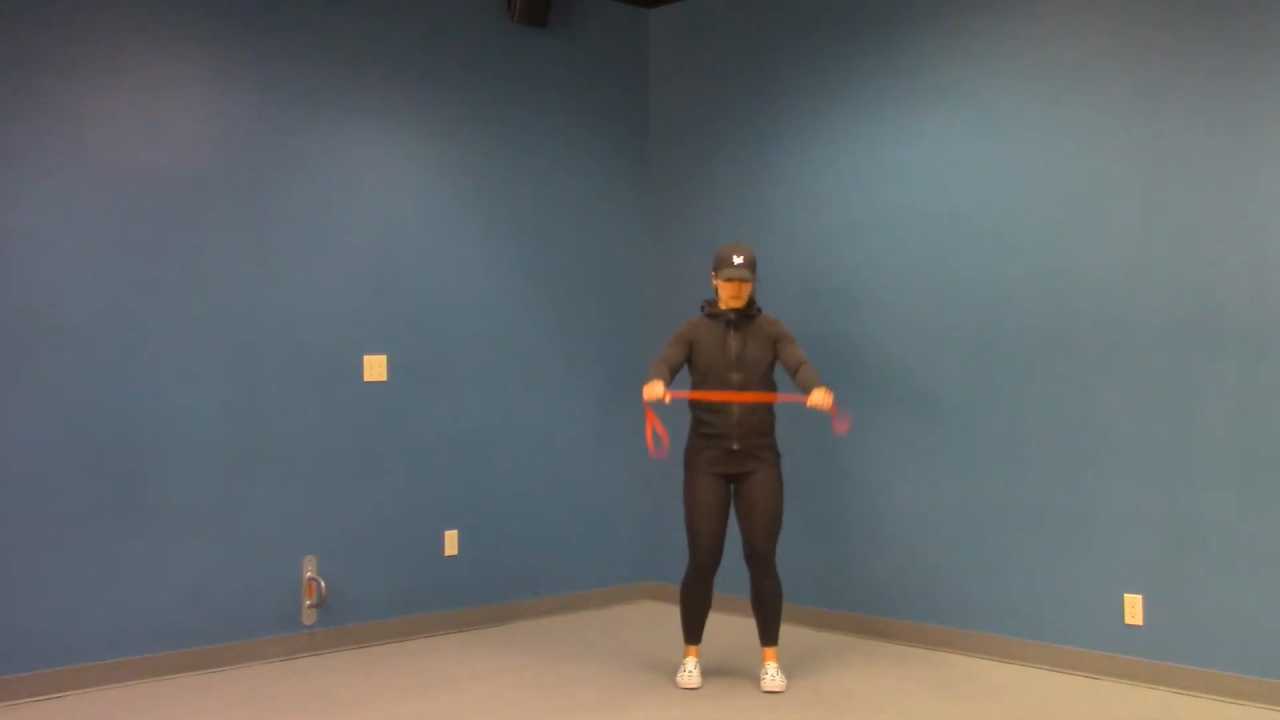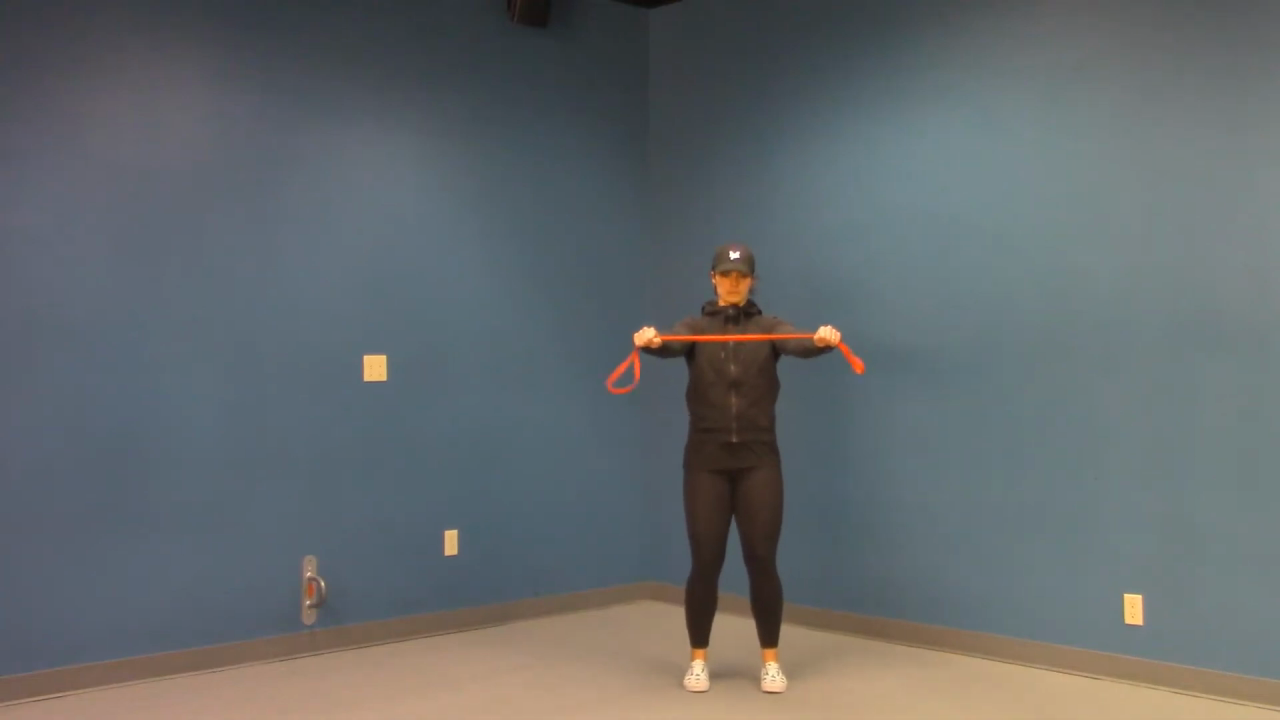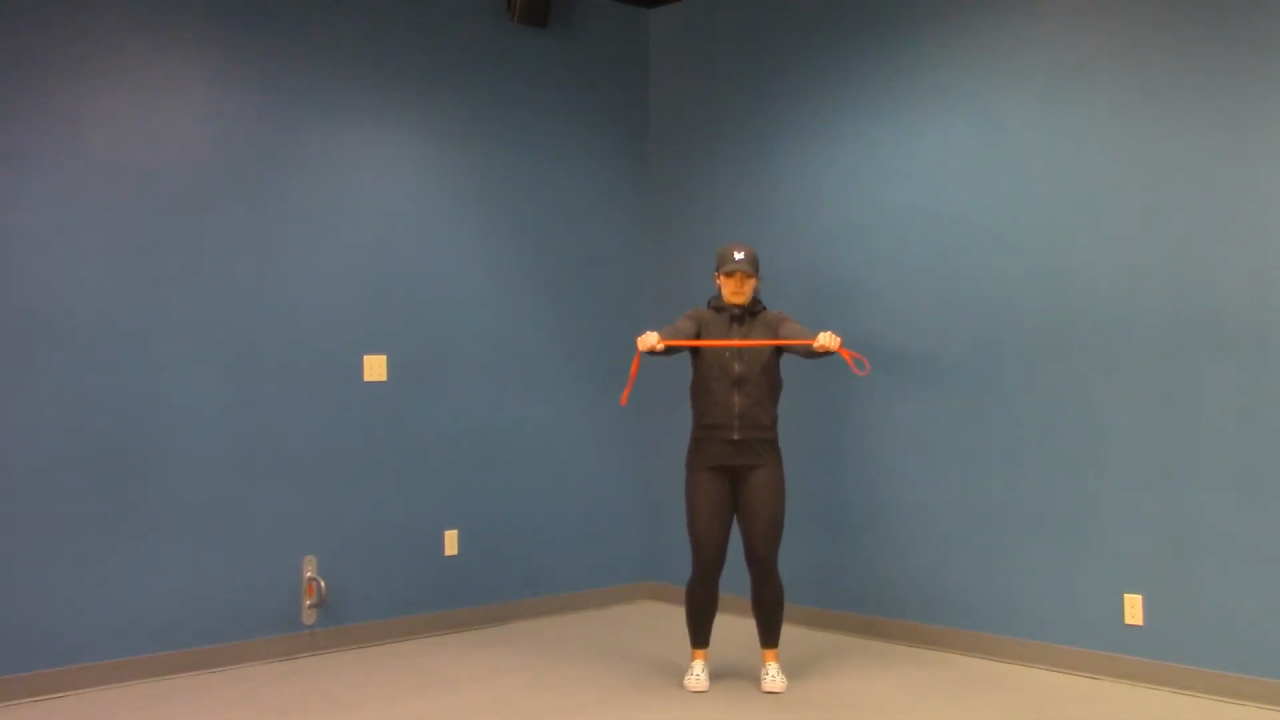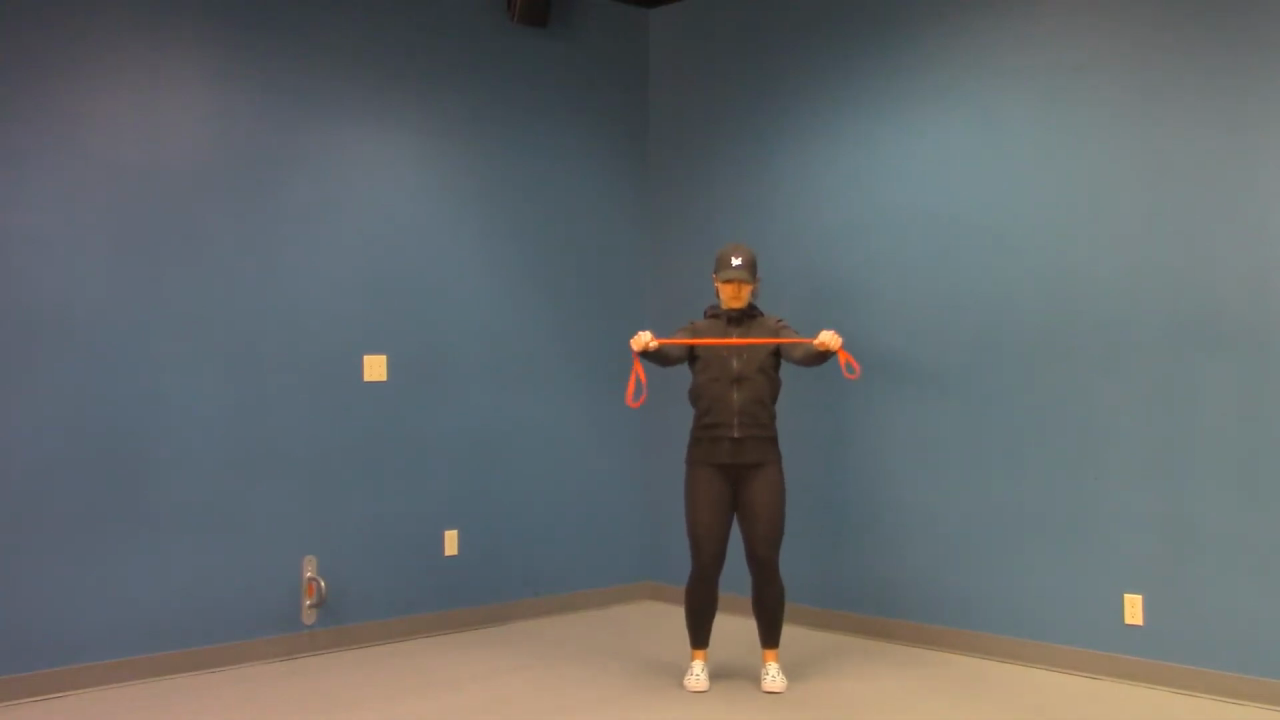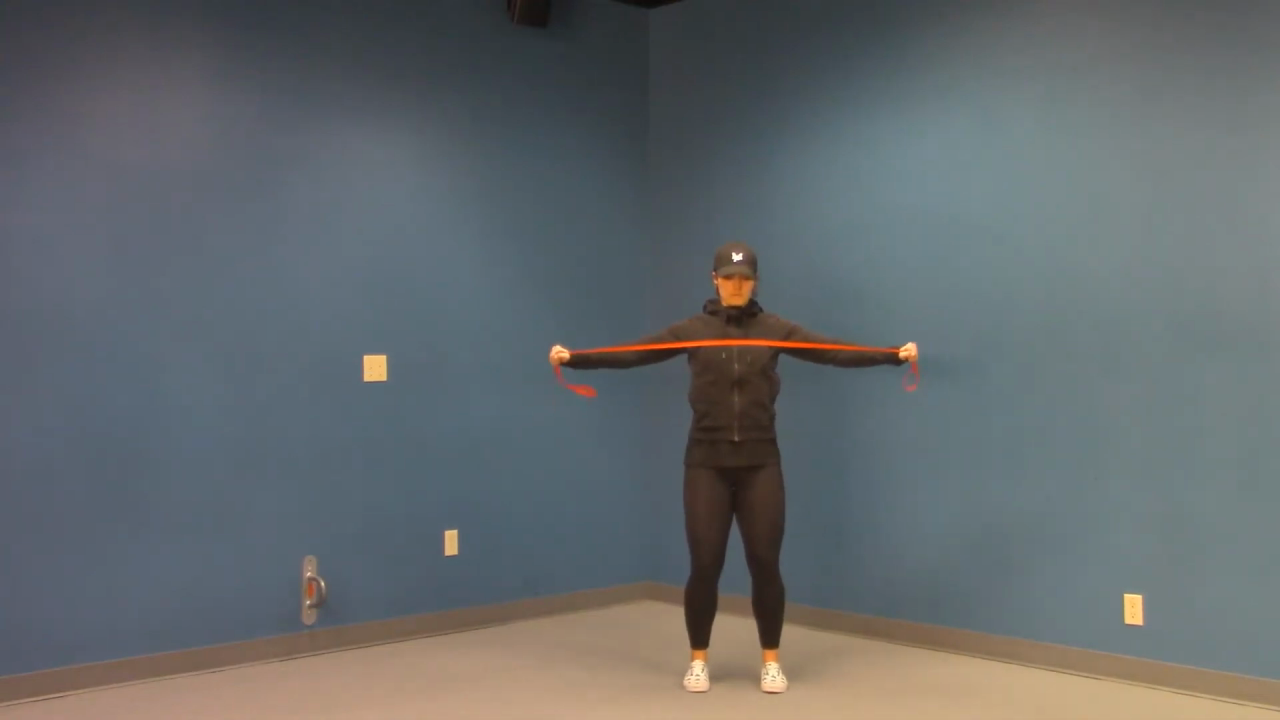
dt=1s
person 1, frame 1
left shoulder: (770, 329)
right shoulder: (694, 330)
left elbow: (799, 364)
right elbow: (666, 363)
left wrist: (817, 388)
right wrist: (654, 383)
left hip: (759, 459)
right hip: (706, 458)
left knee: (762, 560)
right knee: (702, 560)
left ankle: (770, 659)
right ankle: (690, 655)
person 1, frame 2
left shoulder: (768, 326)
right shoulder: (696, 327)
left elbow: (796, 343)
right elbow: (672, 345)
left wrist: (822, 341)
right wrist: (650, 341)
left hip: (758, 459)
right hip: (706, 459)
left knee: (762, 561)
right knee: (706, 562)
left ankle: (771, 660)
right ankle: (698, 659)
person 1, frame 3
left shoulder: (773, 322)
right shoulder: (700, 320)
left elbow: (798, 338)
right elbow: (677, 335)
left wrist: (822, 342)
right wrist: (654, 341)
left hip: (760, 459)
right hip: (707, 460)
left knee: (763, 562)
right knee: (706, 563)
left ankle: (770, 660)
right ankle: (698, 659)
person 1, frame 4
left shoulder: (771, 329)
right shoulder: (698, 331)
left elbow: (801, 353)
right elbow: (670, 354)
left wrist: (826, 346)
right wrist: (647, 346)
left hip: (760, 459)
right hip: (707, 459)
left knee: (765, 562)
right knee: (705, 563)
left ankle: (770, 660)
right ankle: (698, 659)
person 1, frame 5
left shoulder: (775, 329)
right shoulder: (693, 329)
left elbow: (834, 352)
right elbow: (634, 353)
left wrist: (894, 355)
right wrist: (573, 358)
left hip: (760, 461)
right hip: (707, 461)
left knee: (765, 564)
right knee: (705, 565)
left ankle: (771, 660)
right ankle: (698, 660)
